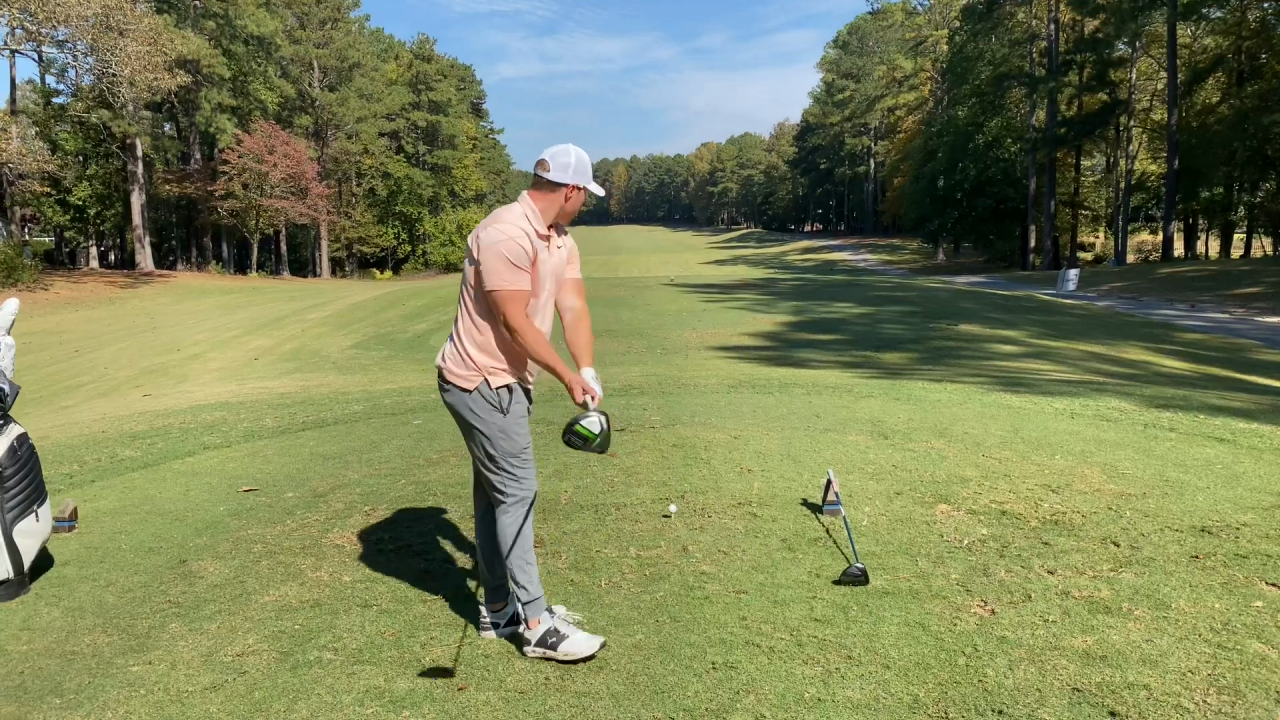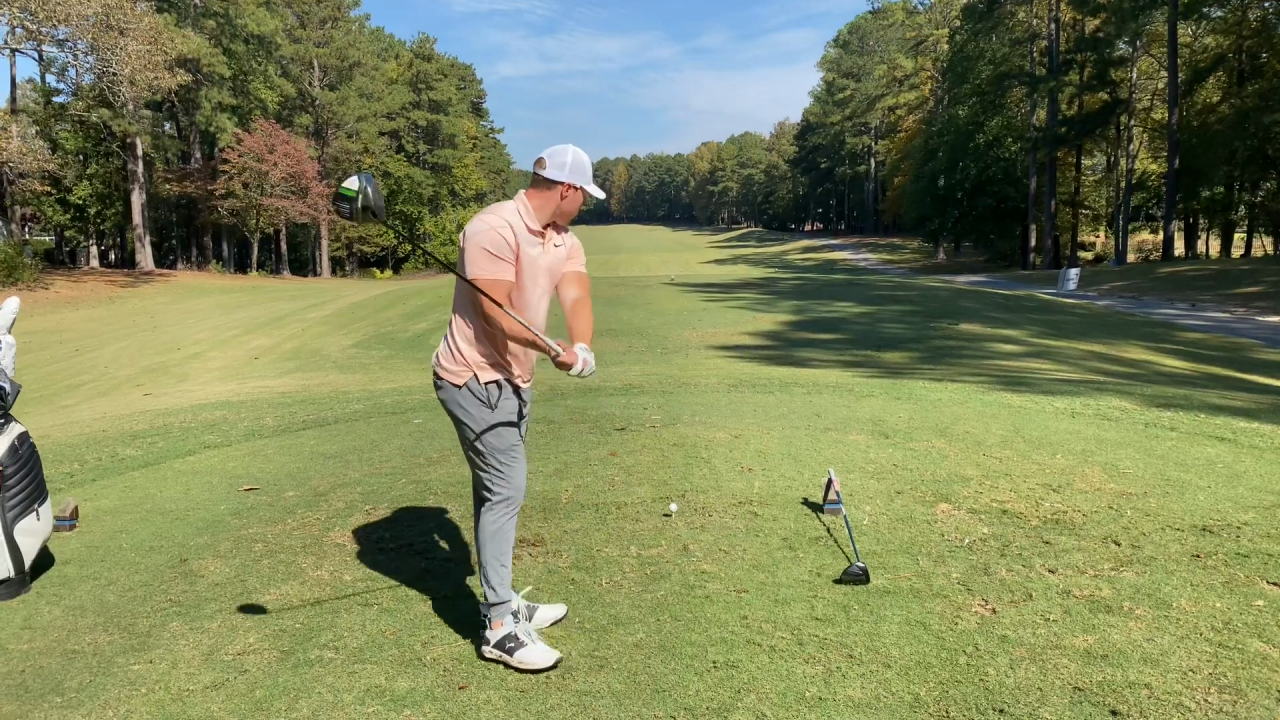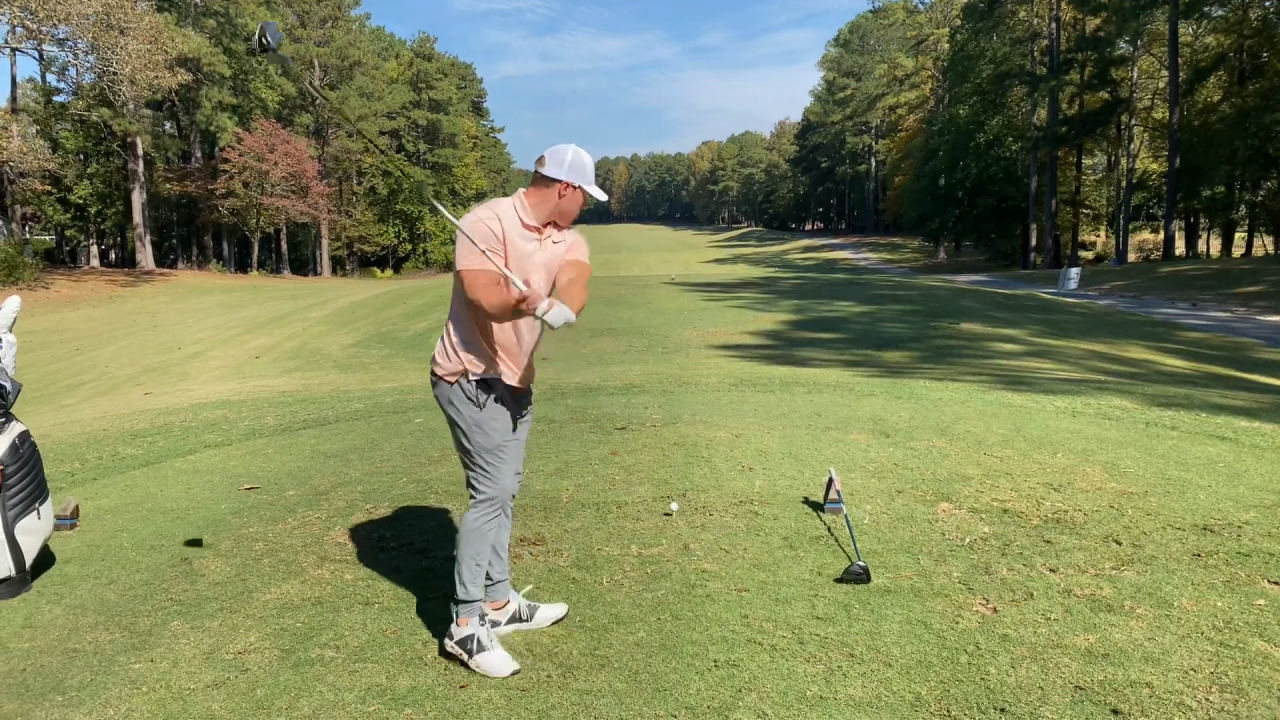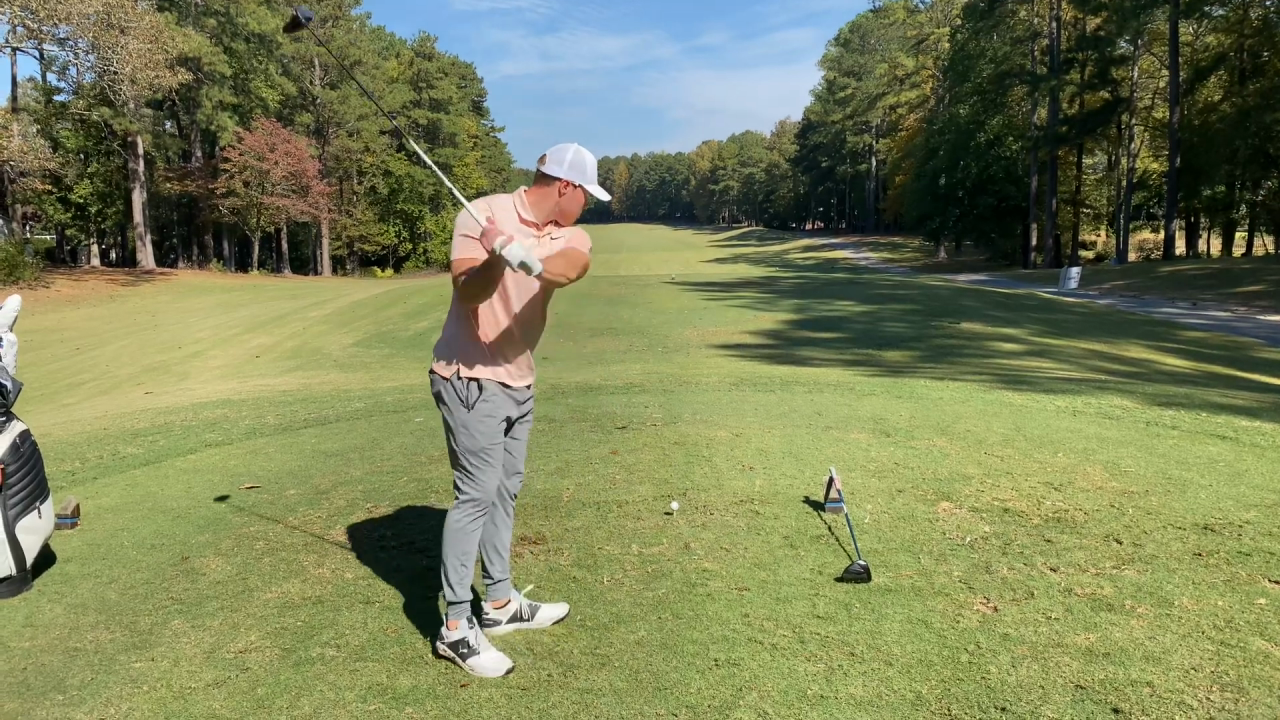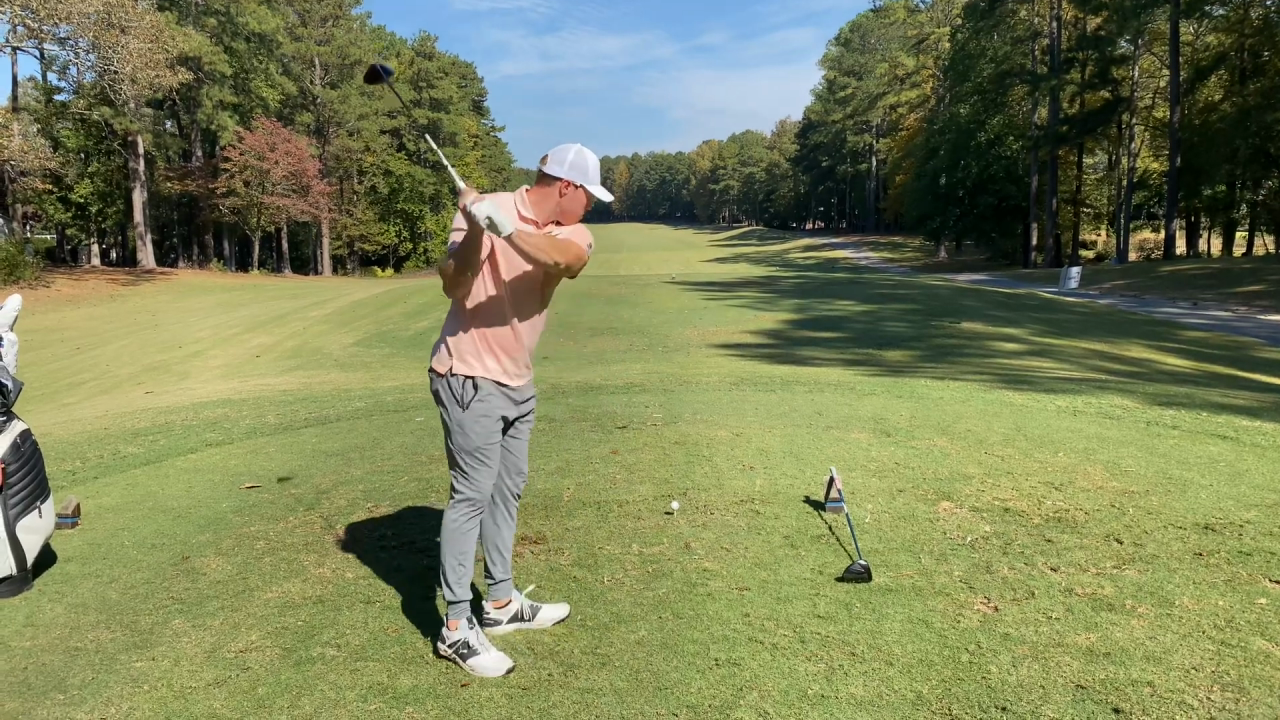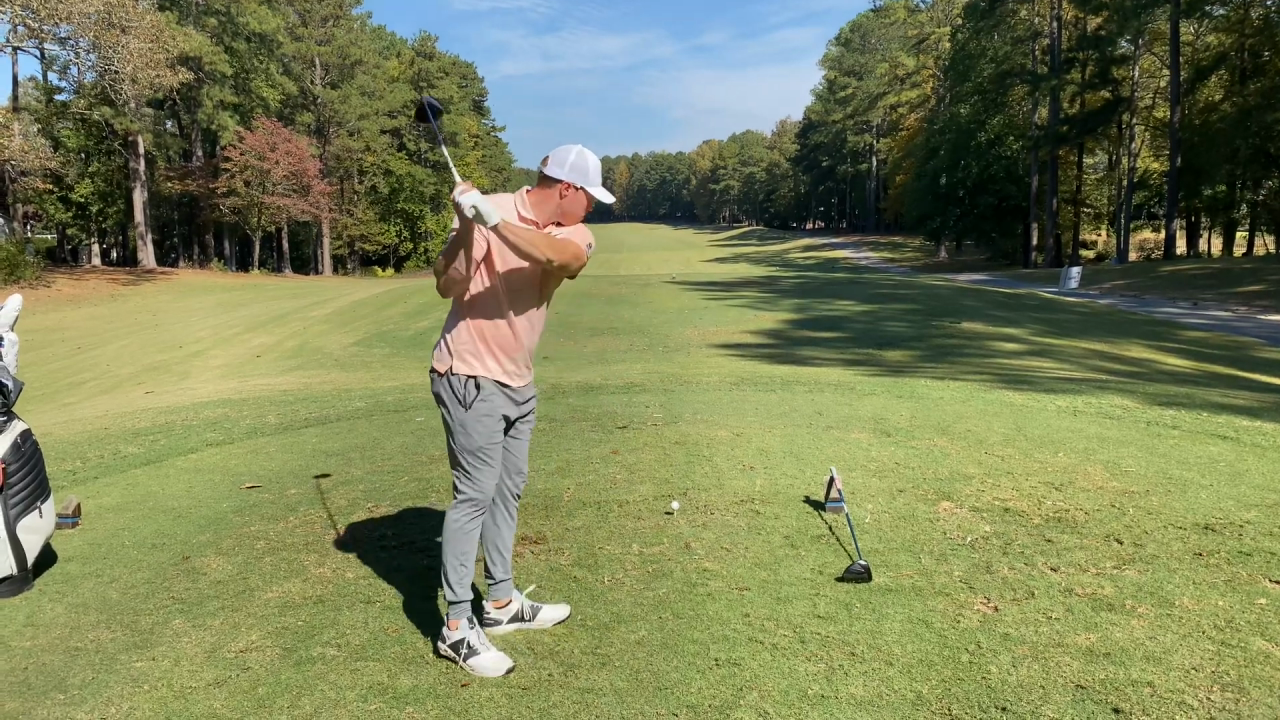
dt=0.1s
person 1, frame 1
left shoulder: (560, 240)
right shoulder: (505, 233)
left elbow: (573, 305)
right elbow: (515, 324)
left wrist: (587, 370)
right wrist: (566, 378)
left hip: (500, 380)
right hip: (483, 382)
left knee: (496, 491)
right knee: (515, 493)
left ankle: (498, 608)
right ankle: (536, 623)
person 1, frame 2
left shoulder: (567, 242)
right shoulder: (493, 226)
left elbow: (577, 296)
right elbow: (498, 309)
left wrist: (580, 345)
right wrist: (551, 349)
left hip: (512, 382)
right hip: (474, 379)
left knee: (501, 490)
right knee: (504, 491)
left ankle: (499, 602)
right ankle: (500, 626)
person 1, frame 3
left shoulder: (569, 239)
right shoulder: (486, 219)
left elbow: (576, 285)
right elbow: (482, 298)
left wrist: (560, 306)
right wrist: (528, 303)
left hip: (514, 382)
right hip: (470, 378)
left knee: (501, 489)
right knee: (491, 490)
left ankle: (499, 602)
right ankle: (465, 624)
person 1, frame 4
left shoulder: (572, 236)
right shoulder: (484, 215)
left elbow: (571, 268)
right elbow: (467, 289)
left wrist: (527, 260)
right wrist: (493, 254)
left hip: (518, 381)
right hip: (469, 378)
left knee: (505, 490)
right knee: (476, 493)
left ankle: (500, 602)
right ankle: (456, 626)
person 1, frame 5
left shoulder: (573, 233)
right shoulder: (481, 209)
left elbow: (561, 257)
right elbow: (452, 285)
left wrist: (507, 229)
right wrist: (476, 233)
left hip: (519, 381)
right hip: (468, 376)
left knee: (507, 490)
right knee: (473, 493)
left ankle: (501, 602)
right ankle: (456, 626)
person 1, frame 6
left shoulder: (575, 235)
right shoulder: (481, 208)
left elbow: (556, 256)
right elbow: (447, 286)
left wrist: (498, 222)
right wrist: (469, 229)
left hip: (519, 381)
right hip: (469, 376)
left knee: (507, 489)
right knee: (475, 492)
left ankle: (502, 602)
right ankle: (456, 626)
